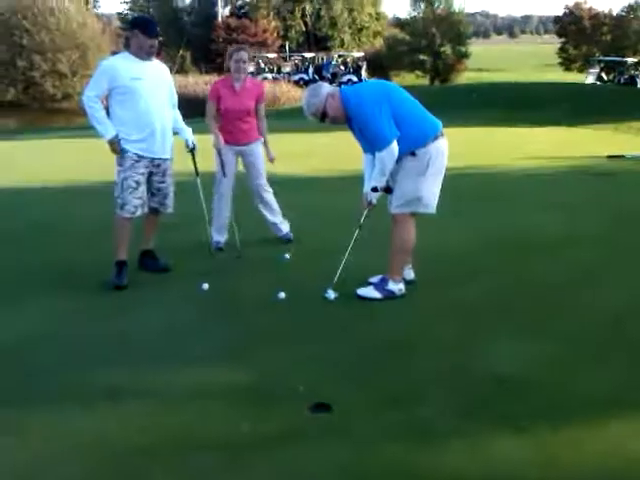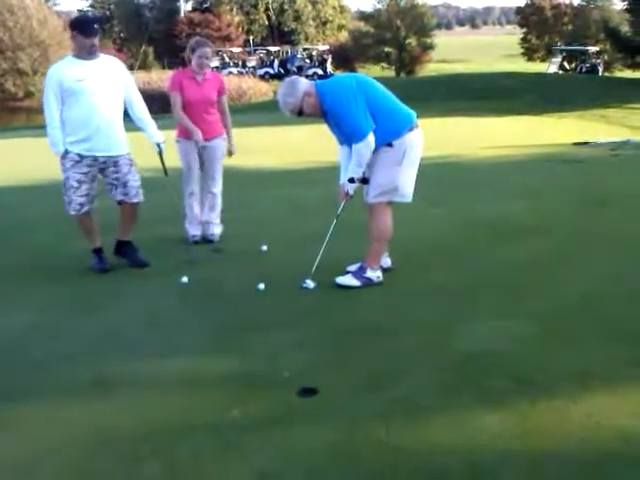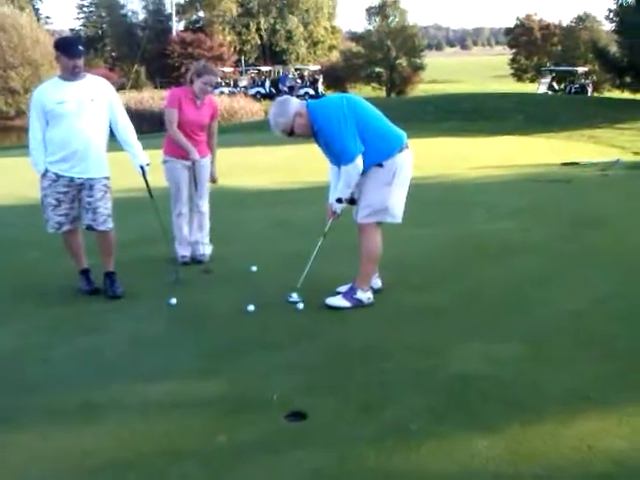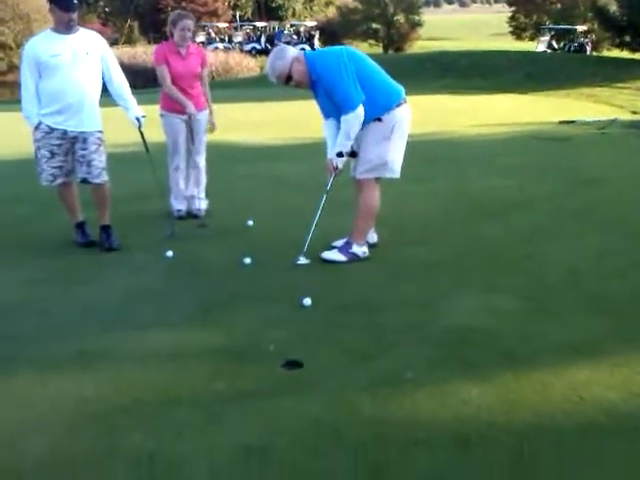
dt=1s
person 1, frame 1
left shoulder: (162, 69)
right shoulder: (113, 66)
left elbow: (171, 107)
right elbow: (90, 98)
left wrist: (185, 132)
right wrist: (110, 134)
left hip: (162, 151)
right hip: (132, 151)
left knee: (156, 206)
right knee: (127, 208)
left ankle: (147, 254)
right ankle: (120, 266)
person 1, frame 2
left shoulder: (115, 65)
right shoulder: (58, 72)
left elbow: (135, 102)
right elbow: (52, 115)
left wrist: (153, 132)
right wrist: (60, 149)
left hip: (116, 149)
right hip: (78, 153)
left knee: (132, 198)
right knee: (82, 206)
left ankle: (124, 244)
right ankle: (97, 252)
person 1, frame 3
left shoulder: (102, 86)
right shoulder: (43, 93)
left elbow: (122, 124)
right elbow: (36, 135)
left wrist: (138, 155)
right wrist: (41, 169)
left hip: (95, 171)
right hip: (58, 173)
left knee: (104, 224)
right knee: (67, 226)
left ankle: (110, 275)
right ankle: (84, 273)
person 1, frame 4
left shoulder: (95, 40)
right shoulder: (35, 46)
left elbow: (115, 76)
right elbow: (28, 87)
left wrist: (132, 108)
right wrist: (33, 122)
left hip: (89, 124)
right hip: (52, 128)
left knee: (99, 177)
right knee: (62, 179)
left ankle: (105, 227)
right ankle: (79, 225)
person 2, frame 1
left shoulder: (362, 101)
right shoulder: (353, 109)
left elbow: (387, 149)
right elbow: (371, 150)
left wrist: (376, 187)
right wrist: (368, 188)
left hip: (424, 149)
right hip: (411, 151)
left knee: (402, 214)
right knee: (401, 212)
left ankle: (394, 282)
right ankle: (403, 270)
person 2, frame 2
left shoulder: (338, 94)
right shoulder: (328, 101)
left elbow: (364, 140)
right elbow: (346, 141)
left wrist: (352, 179)
right wrist: (344, 180)
left hip: (399, 139)
right hip: (386, 141)
left knee: (379, 202)
right knee: (377, 200)
left ankle: (371, 270)
right ankle: (380, 257)
person 2, frame 3
left shoulder: (329, 115)
right shoulder: (319, 119)
left elbow: (352, 163)
right elbow: (338, 161)
left wrist: (340, 199)
right wrist: (333, 199)
left hip: (389, 159)
right hip: (377, 162)
left knee: (369, 223)
right knee: (367, 221)
left ankle: (362, 291)
right ankle: (370, 278)
person 2, frame 4
left shoulder: (329, 64)
right shoulder: (316, 75)
left elbow: (354, 112)
right elbow: (331, 117)
left wrist: (340, 152)
right wrist: (332, 154)
left hip: (387, 115)
right hip: (372, 119)
left knee: (367, 180)
right knee: (362, 178)
left ankle: (357, 246)
right ankle: (365, 233)
person 3, frame 1
left shoulder: (257, 87)
right shoulder: (217, 86)
left elbow: (260, 119)
right elbow: (210, 116)
left wrist: (268, 147)
right wrist: (217, 136)
left hip: (251, 144)
right hip: (227, 145)
left knee: (261, 186)
right knee: (223, 190)
left ankle: (279, 226)
right ankle: (219, 235)
person 3, frame 2
left shoulder: (217, 79)
right shoulder: (178, 77)
left elbow: (224, 112)
right elbow: (176, 110)
left wrist: (230, 139)
right wrist: (194, 130)
left hip: (215, 139)
right hip: (188, 139)
left knee: (213, 185)
right knee: (192, 185)
left ankle: (211, 227)
right ankle: (193, 229)
person 3, frame 3
left shoulder: (212, 104)
right shoulder: (176, 95)
left elbow: (212, 136)
right elbow: (172, 128)
left wrist: (213, 165)
right wrist: (190, 149)
left hip: (201, 158)
right hip: (175, 159)
left knee: (201, 204)
right knee: (180, 205)
left ankle: (201, 247)
right ankle: (183, 249)
person 3, frame 4
left shoulder: (199, 52)
right shoulder: (162, 51)
left elbow: (205, 86)
right elbow: (166, 86)
left wrist: (211, 113)
right wrist: (186, 103)
left hip: (199, 112)
right hip: (173, 114)
left knee: (198, 159)
right knee: (177, 159)
left ankle: (197, 201)
right ankle: (179, 203)
